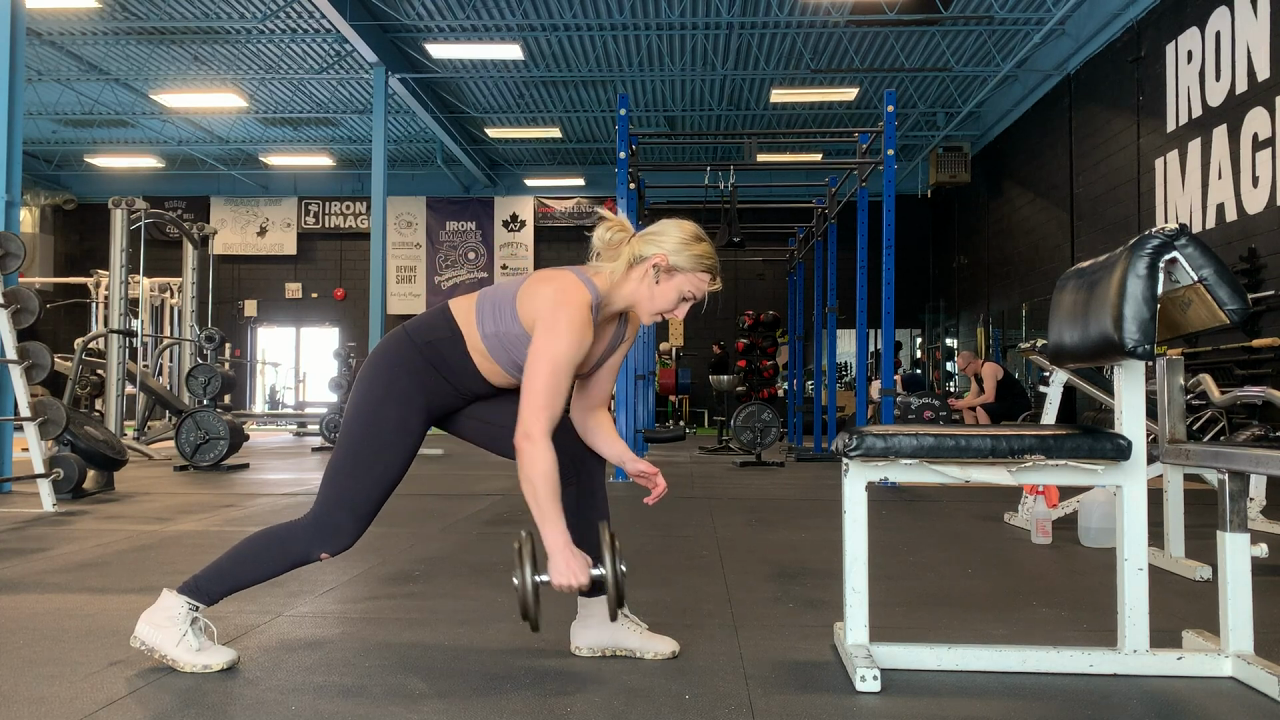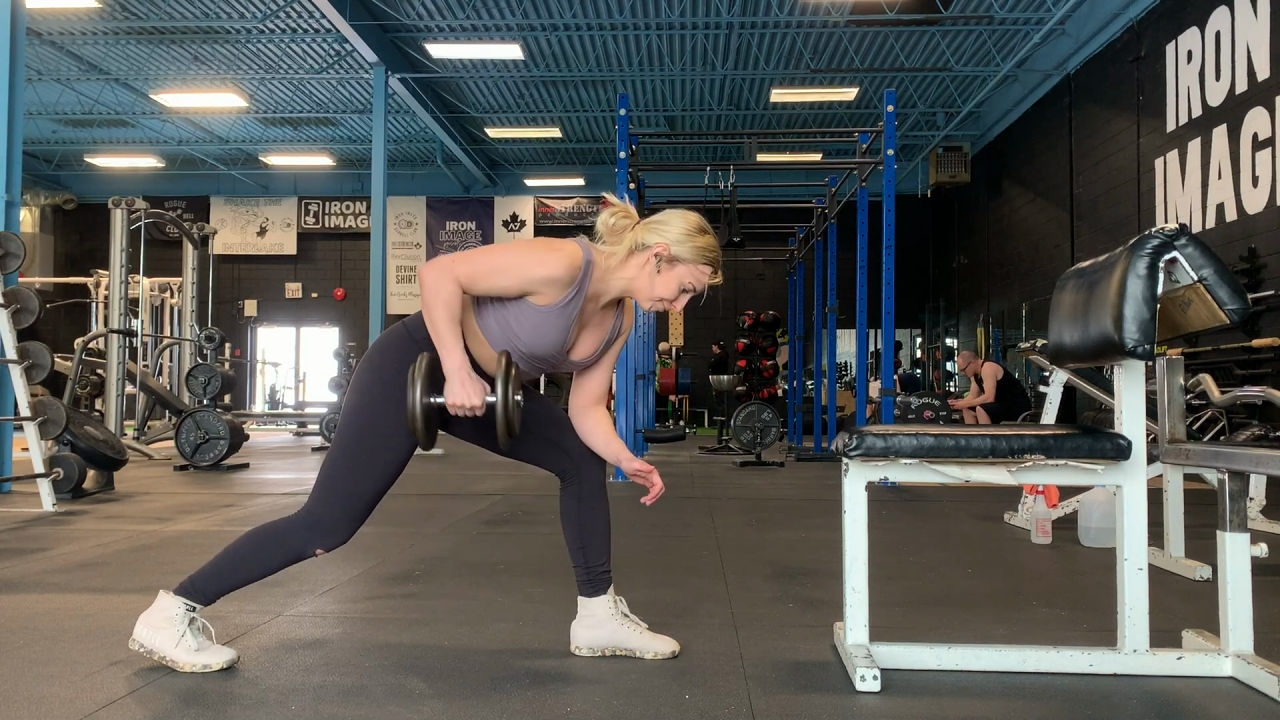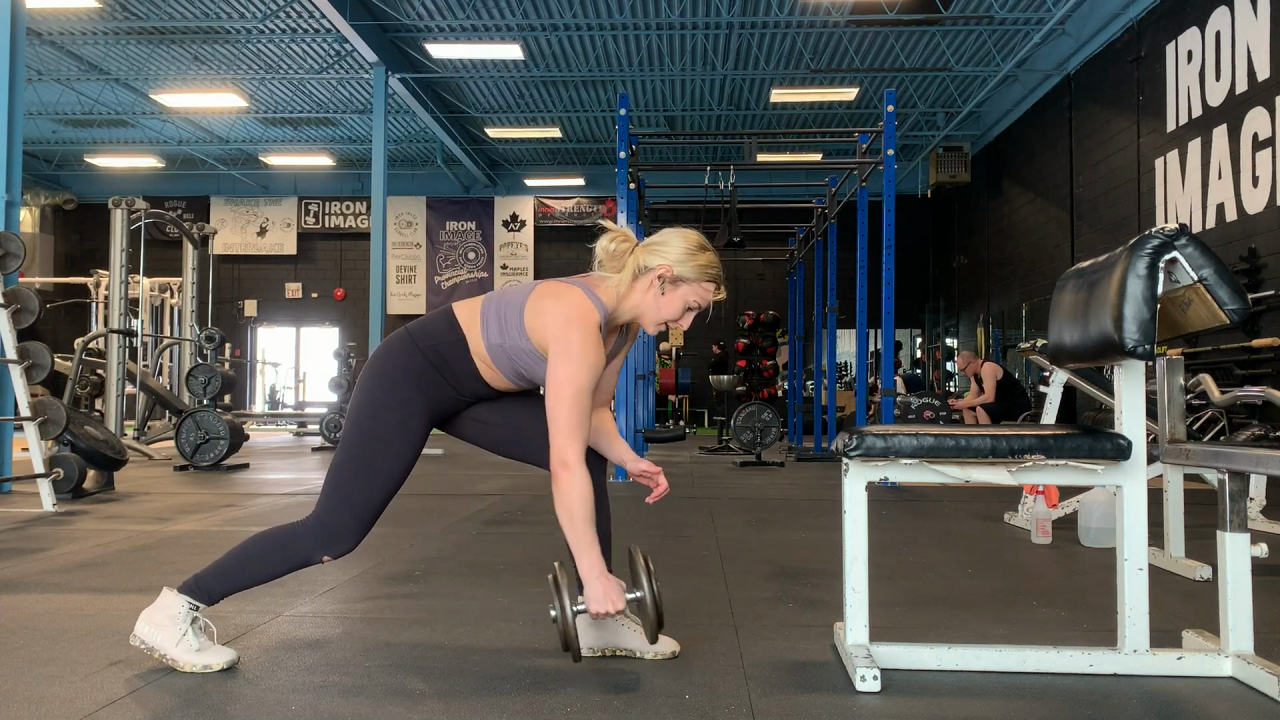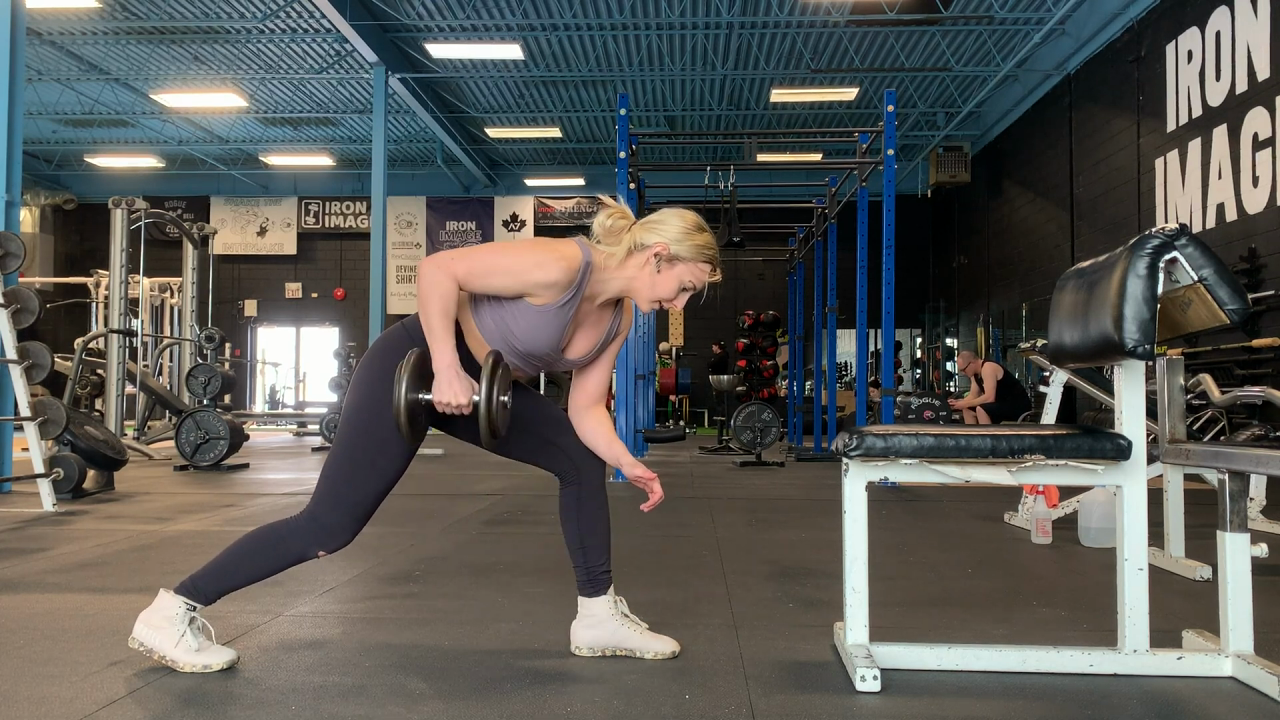
dt=1s
person 1, frame 1
left shoulder: (625, 322)
right shoulder: (571, 306)
left elbow: (587, 411)
right elbow: (529, 437)
left wrist: (628, 460)
right wrist: (560, 551)
left hip: (473, 387)
right hip: (411, 370)
left knee: (586, 462)
right knee: (333, 527)
left ankle: (598, 620)
right ankle: (173, 612)
person 1, frame 2
left shoulder: (620, 317)
right shoulder: (562, 263)
left elbow: (586, 407)
right elbow: (439, 273)
left wrist: (625, 459)
right wrist: (457, 371)
left hip: (481, 383)
right hip: (413, 365)
left knee: (583, 461)
right knee: (328, 523)
left ankle: (598, 617)
right ankle: (170, 614)
person 1, frame 3
left shoulder: (625, 322)
right shoulder: (579, 323)
left elbow: (591, 412)
right elbow: (561, 463)
left wrist: (630, 460)
right wrist: (595, 578)
left hip: (475, 386)
right hip: (413, 372)
left knee: (593, 462)
right knee: (336, 530)
left ankle: (598, 624)
right ankle: (172, 612)
person 1, frame 4
left shoulder: (619, 316)
right shoulder: (560, 264)
left elbow: (585, 408)
right elbow: (438, 269)
left wrist: (627, 463)
right wrist: (447, 369)
left hip: (479, 380)
left knee: (582, 460)
right knee: (330, 525)
left ankle: (598, 617)
right ankle: (169, 613)
